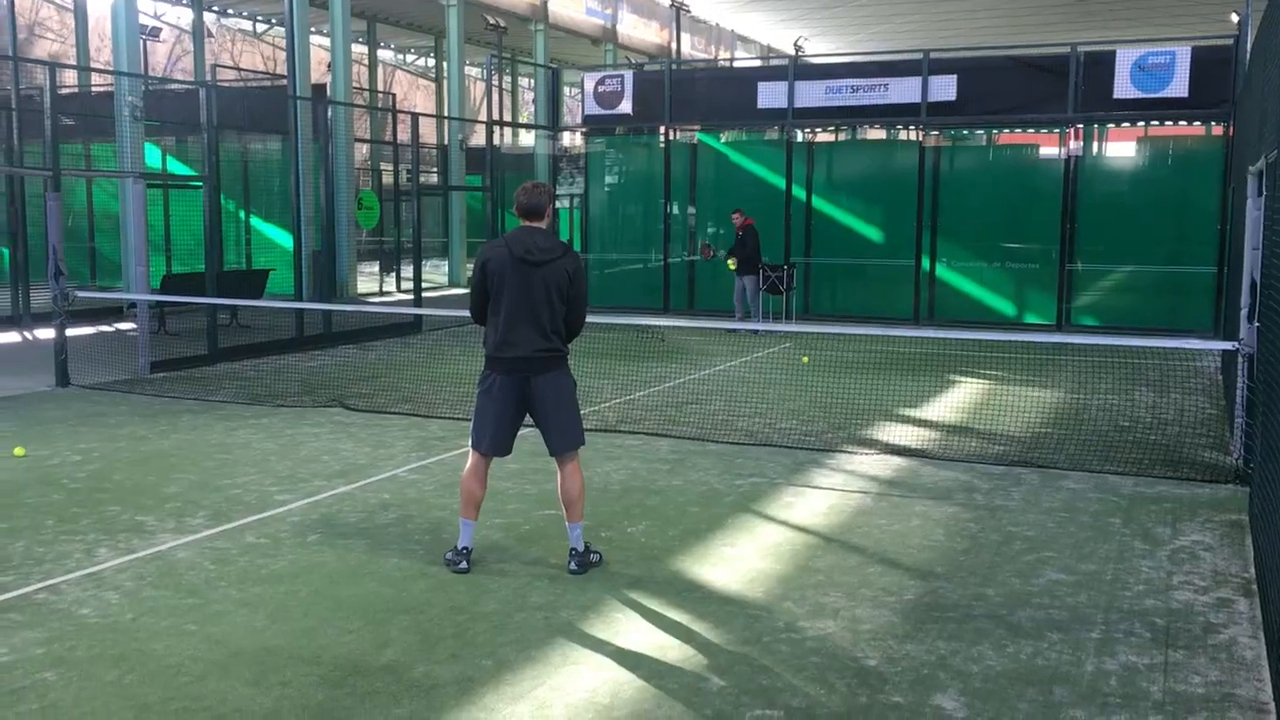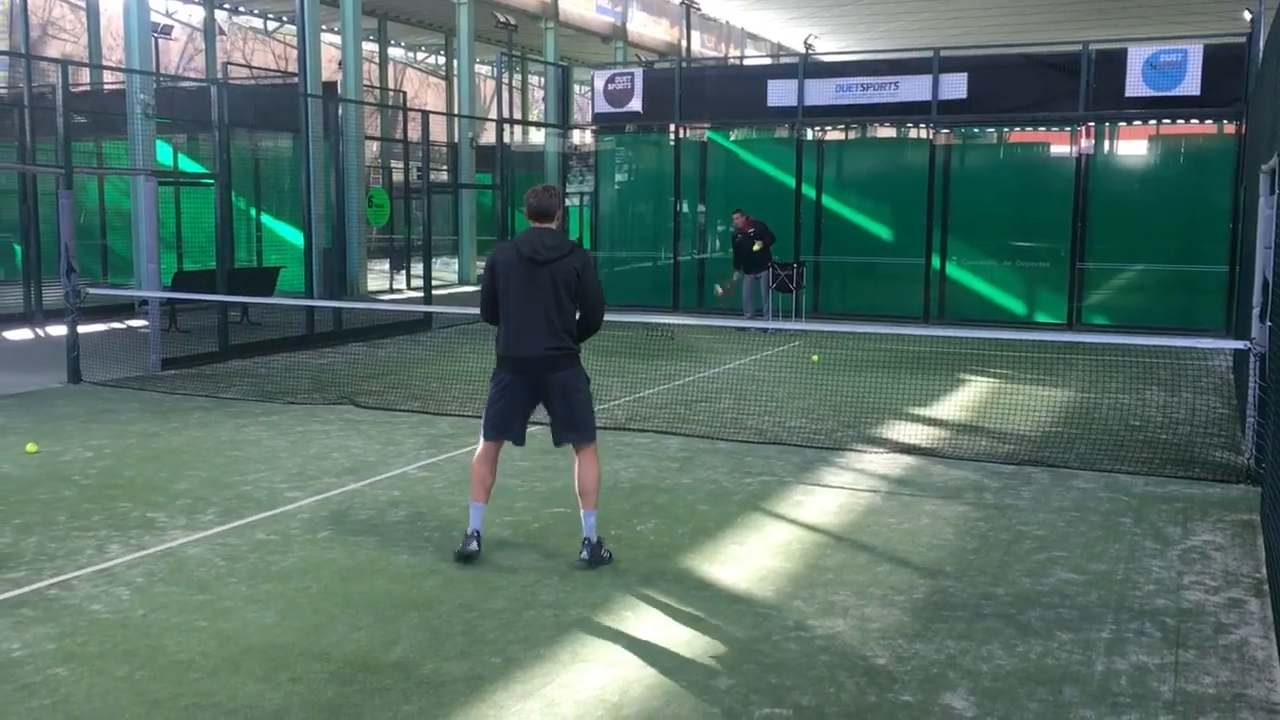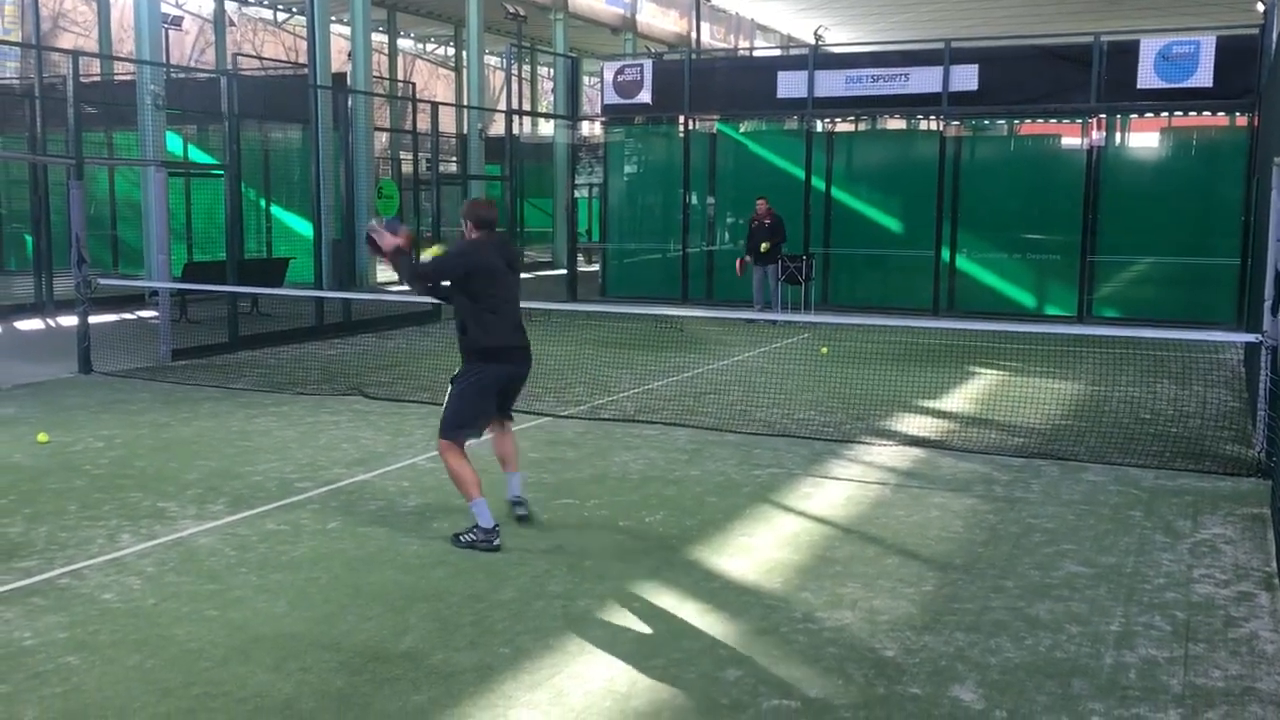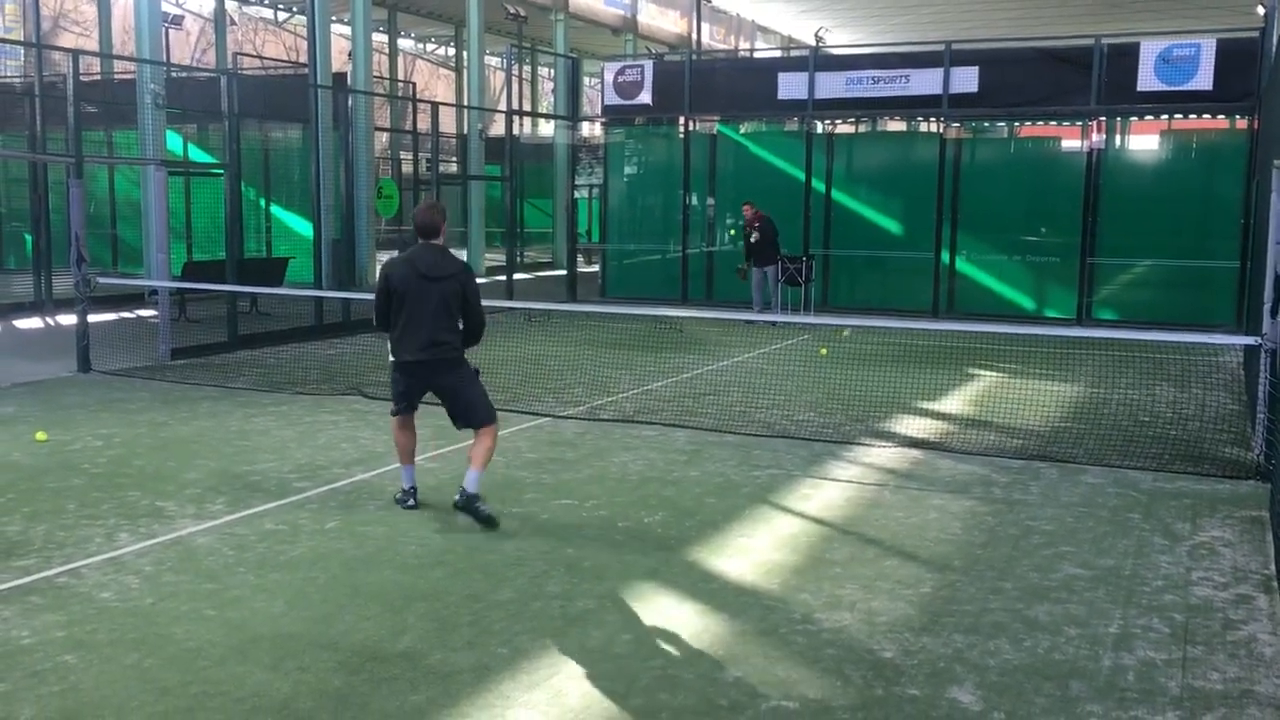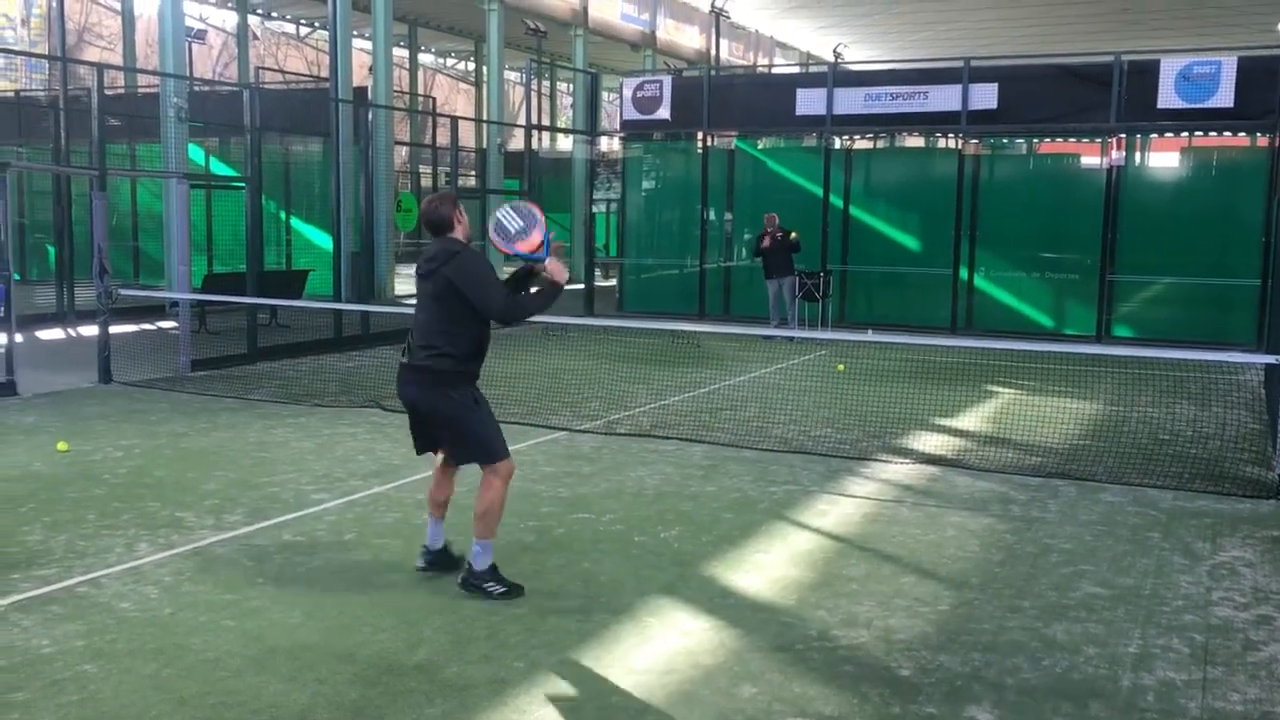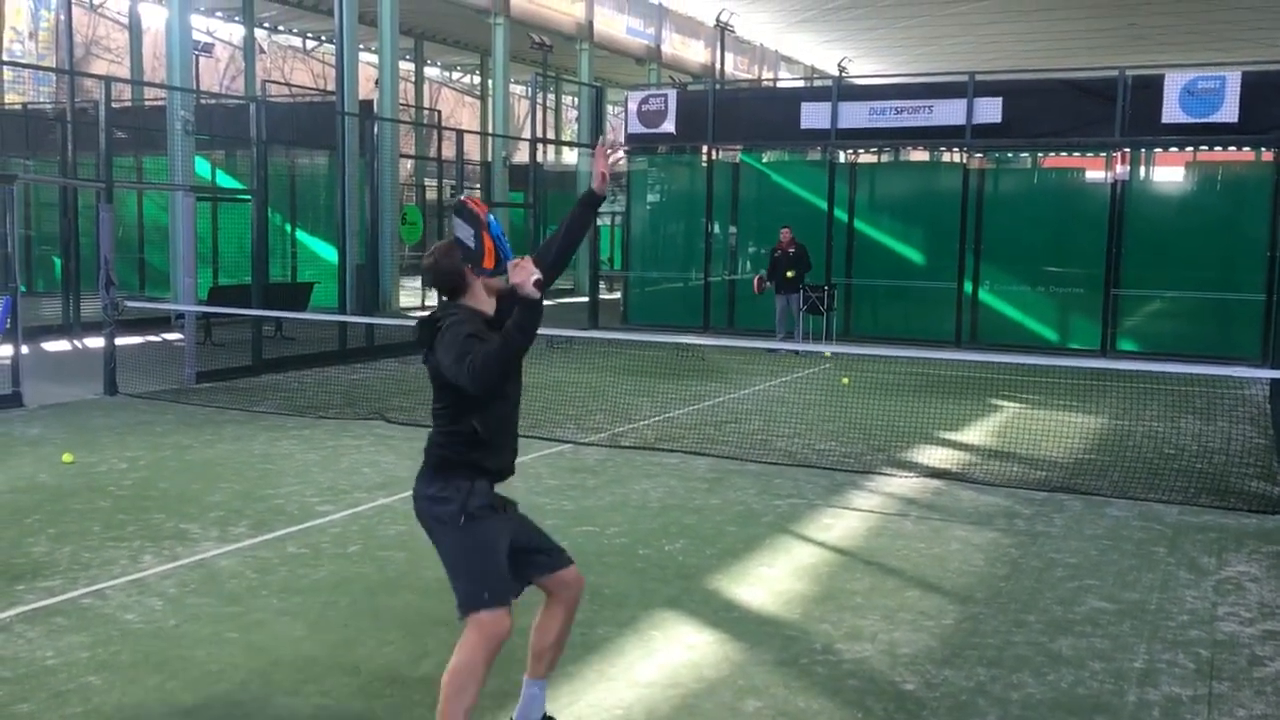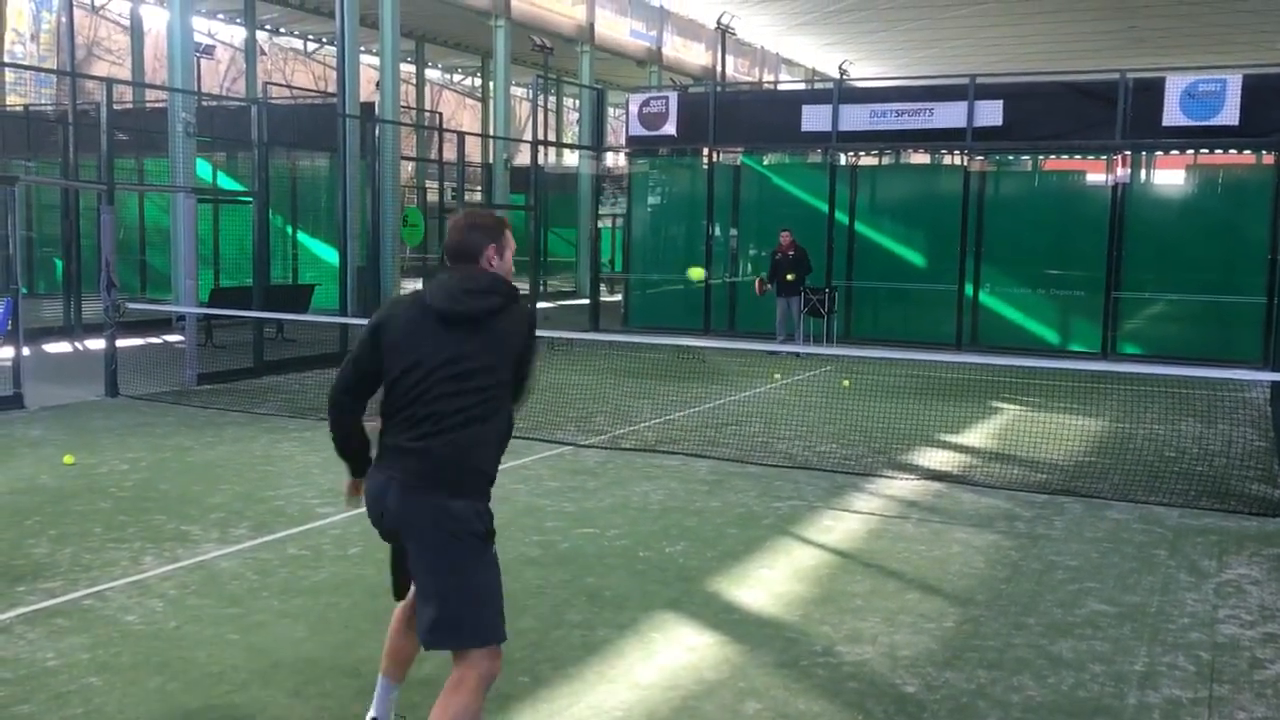
dt=0.7s
person 1, frame 1
left shoulder: (491, 254)
right shoulder: (568, 259)
left elbow: (477, 313)
right elbow: (575, 323)
left hip: (501, 368)
right hip: (550, 369)
left knee: (479, 458)
right knee: (568, 459)
left ankle: (463, 548)
right ankle: (578, 550)
person 1, frame 2
left shoulder: (501, 255)
right shoulder: (576, 257)
left elbow: (488, 314)
right elbow: (594, 318)
left hip: (513, 364)
right hip: (562, 366)
left knee: (488, 446)
right knee: (585, 450)
left ankle: (473, 535)
right ankle: (590, 541)
person 1, frame 3
left shoulder: (468, 253)
right shoulder: (506, 255)
left elbow: (419, 278)
left wrist: (393, 252)
left hip: (486, 362)
right hip: (518, 360)
left knee: (449, 445)
right knee: (500, 421)
left ankle: (486, 527)
right ankle: (517, 498)
person 1, frame 4
left shoulder: (394, 268)
right shoulder: (460, 272)
left elbow: (381, 321)
right elbow: (475, 328)
left hip: (407, 364)
right hip: (450, 365)
left knee: (402, 418)
right knee: (487, 429)
left ankle: (408, 490)
right ankle: (469, 493)
person 1, frame 5
left shoulder: (440, 262)
right shoulder: (465, 259)
left elbow: (496, 296)
right elbow: (505, 312)
left wrist: (532, 271)
right wrist: (552, 286)
left hip: (416, 381)
right hip: (448, 384)
left knee: (449, 460)
right knee: (498, 468)
left ankle: (434, 547)
right ankle: (481, 568)
person 1, frame 6
left shoulder: (496, 313)
right shoulder: (458, 334)
left elbow: (553, 253)
right elbow: (485, 378)
left wrist: (596, 192)
right wrist: (525, 303)
left hip: (477, 493)
right hip: (453, 495)
left knee: (567, 583)
right knee: (490, 627)
person 1, frame 7
left shoulder: (398, 313)
right shoulder: (514, 317)
left elbow: (344, 400)
left wrist: (360, 463)
left hip: (389, 486)
right hip: (450, 497)
left knee: (420, 597)
right knee: (477, 660)
